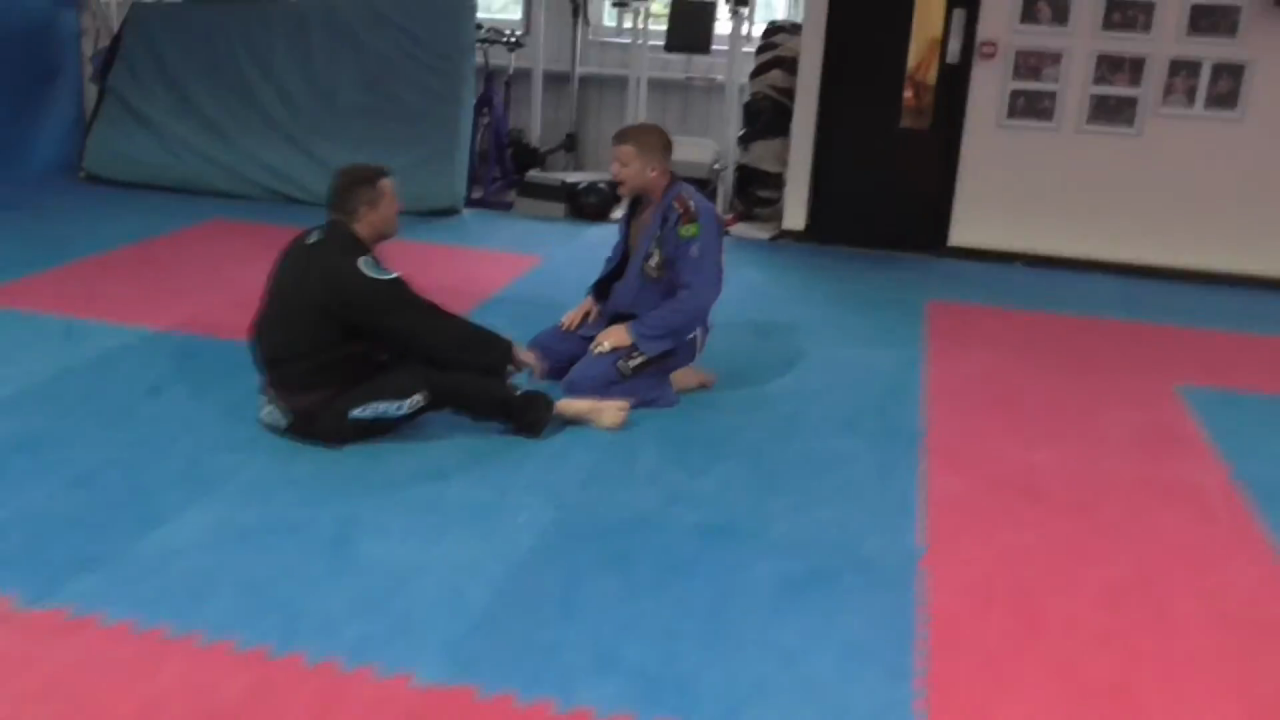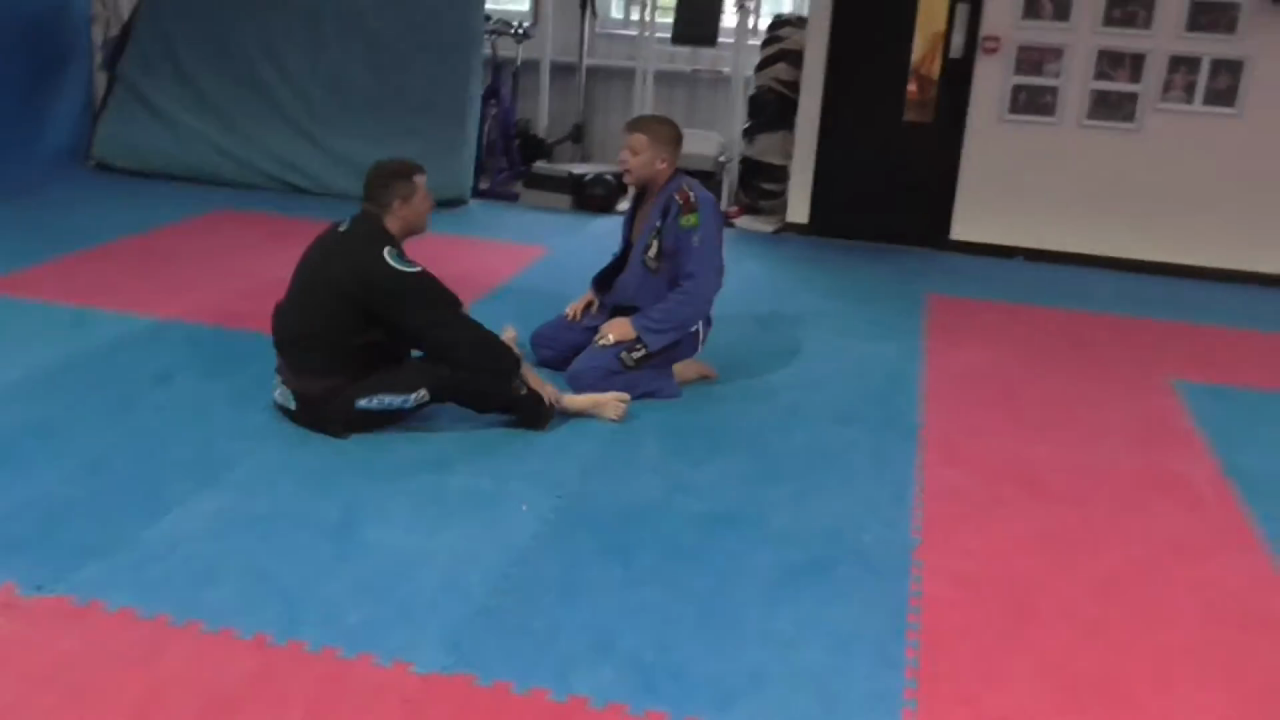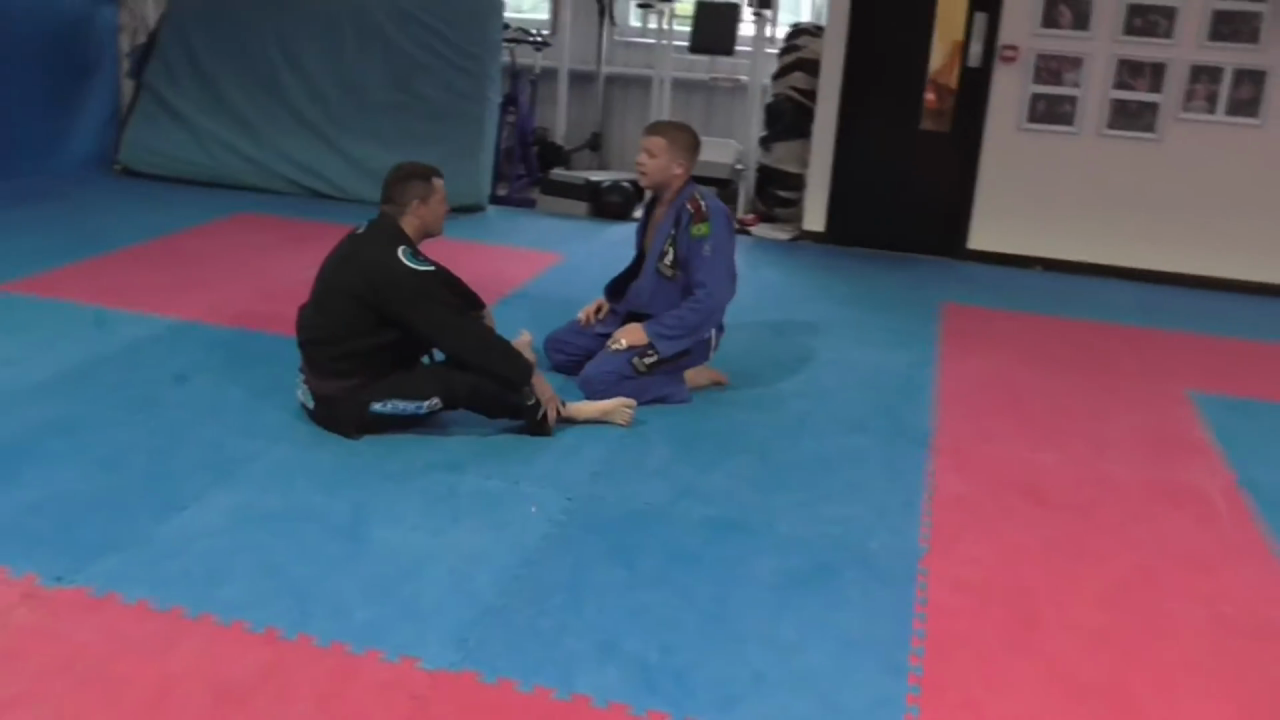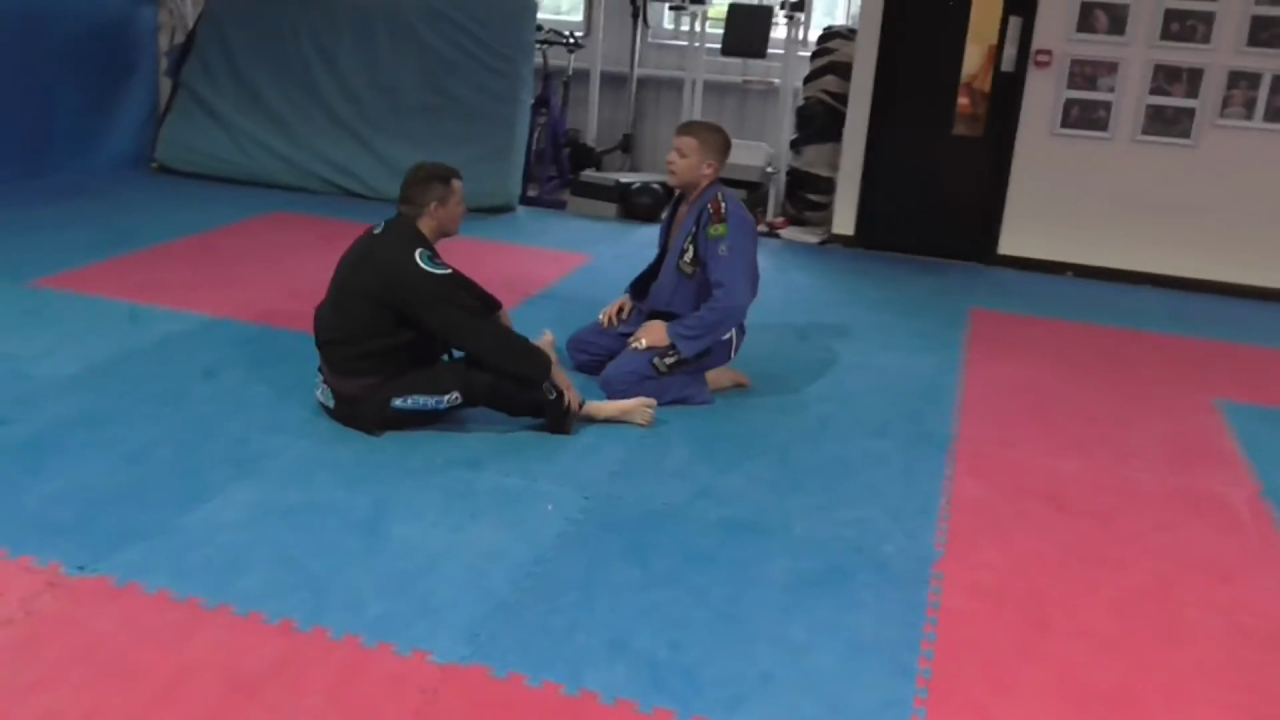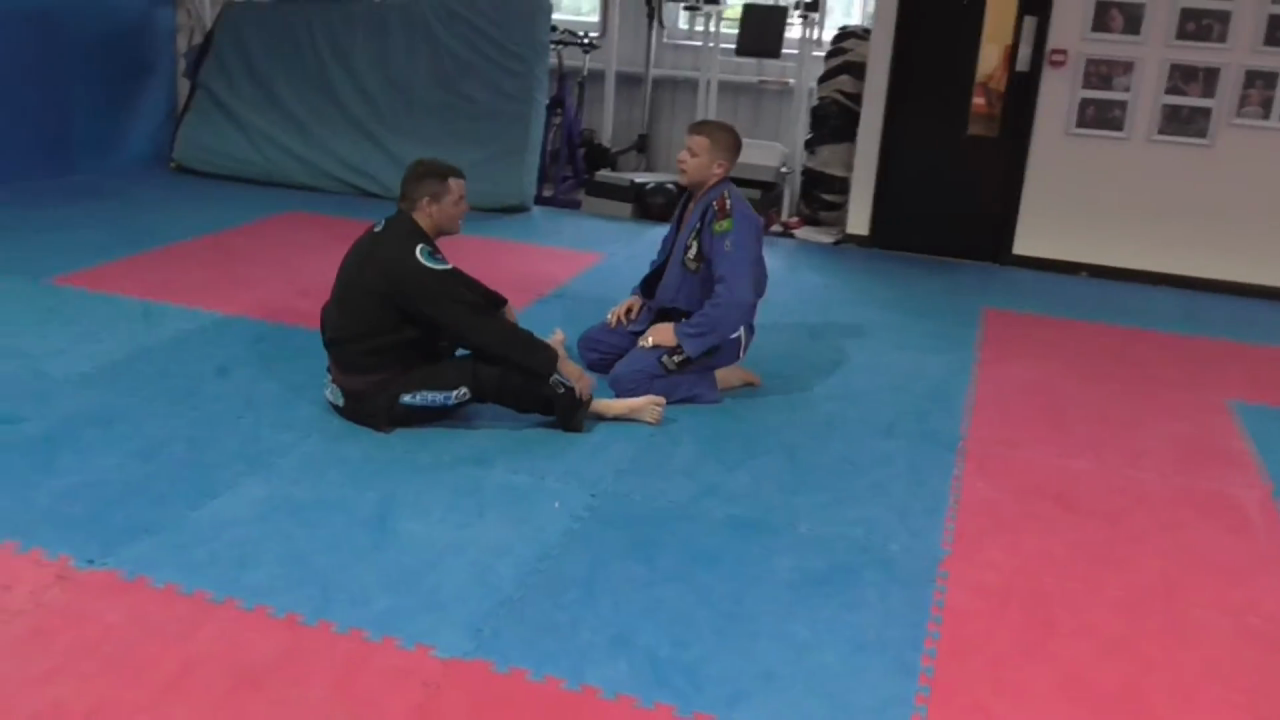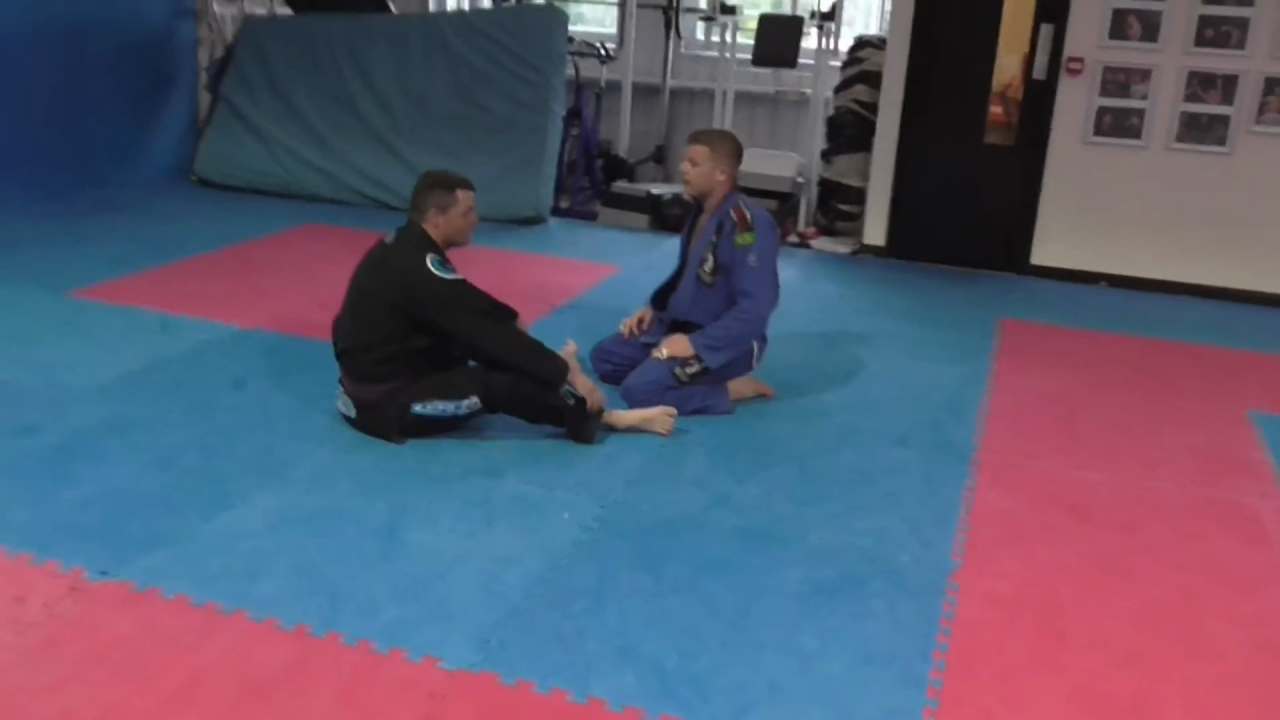
dt=0.2s
person 1, frame 1
left shoulder: (315, 244)
right shoulder: (353, 272)
right elbow: (431, 326)
right wrist: (509, 352)
left hip: (289, 391)
right hip: (318, 411)
left knee: (418, 346)
right knee: (442, 378)
left ankle: (484, 357)
right ankle: (554, 409)
person 1, frame 2
left shoulder: (352, 234)
right shoulder: (379, 263)
left elbow: (421, 290)
right elbow: (447, 327)
right wrist: (518, 368)
left hip: (306, 376)
right hip: (328, 398)
right knee: (448, 372)
left ankle: (488, 351)
right ankle: (560, 405)
person 1, frame 3
left shoulder: (373, 237)
right shoulder: (394, 264)
left elbow: (438, 281)
right elbow: (459, 331)
right wrist: (530, 376)
left hip: (331, 375)
right hip: (346, 399)
right knee: (463, 383)
right ankle: (565, 411)
person 1, frame 4
left shoulder: (389, 236)
right shoulder: (410, 265)
left elbow: (452, 287)
right elbow: (476, 331)
left wrist: (495, 310)
right wrist: (549, 369)
left hip: (349, 373)
right hip: (365, 398)
right knee: (483, 378)
right ankle: (579, 408)
person 1, frame 5
left shoulder: (390, 234)
right shoulder: (411, 261)
left elbow: (455, 288)
right elbow: (478, 325)
left wrist: (500, 307)
right wrist: (557, 363)
left hip: (357, 372)
right hip: (376, 394)
right knee: (491, 373)
right ankle: (592, 406)
person 1, frame 6
left shoulder: (401, 246)
right shoulder: (422, 270)
left elbow: (467, 303)
right elbow: (491, 335)
left wrist: (512, 320)
right wrist: (568, 373)
left hip: (370, 383)
right hip: (387, 405)
right knee: (503, 382)
right ankle: (604, 417)
person 2, frame 1
left shoulder: (692, 213)
right shoulder: (639, 201)
left elbow: (697, 298)
left wrist: (635, 332)
right wrist: (595, 297)
left hip: (665, 333)
right hip: (621, 316)
left knee: (582, 383)
right knee: (543, 351)
left ankle: (675, 379)
person 2, frame 2
left shoulder: (692, 206)
right shoulder: (644, 194)
left elbow: (698, 290)
left wrist: (638, 325)
right wrist: (599, 291)
left hip: (668, 325)
right hip: (625, 308)
left knee: (586, 376)
right knee: (544, 343)
left ankle: (677, 370)
right ankle: (644, 359)
person 2, frame 3
left shoulder: (705, 215)
right shoulder: (657, 202)
left elbow: (711, 299)
left wrist: (651, 332)
right wrist: (611, 297)
left hip: (681, 332)
right hip: (636, 315)
left knee: (598, 380)
right knee: (558, 347)
left ankle: (689, 376)
right ankle: (654, 365)
person 2, frame 4
left shoulder: (726, 217)
right shoulder: (683, 200)
left elbow: (732, 300)
left wrist: (674, 333)
right wrist: (633, 296)
left hip: (703, 332)
right hip: (659, 315)
left knee: (618, 380)
right knee: (581, 347)
left ankle: (711, 378)
right ankle: (679, 365)
person 2, frame 5
left shoulder: (731, 213)
right shoulder: (693, 199)
left elbow: (734, 297)
right elbow: (666, 260)
left wrist: (681, 335)
right wrist: (640, 295)
left hip: (713, 331)
right hip: (670, 314)
left knee: (627, 379)
right knee: (591, 345)
left ankle: (721, 377)
right ankle: (688, 366)
person 2, frame 6
left shoulder: (748, 224)
right shoulder: (702, 212)
left elbow: (755, 309)
left wrist: (697, 344)
right wrist: (654, 307)
left hip: (723, 342)
right hip: (681, 326)
left knee: (640, 390)
right knee: (604, 357)
left ankle: (733, 388)
